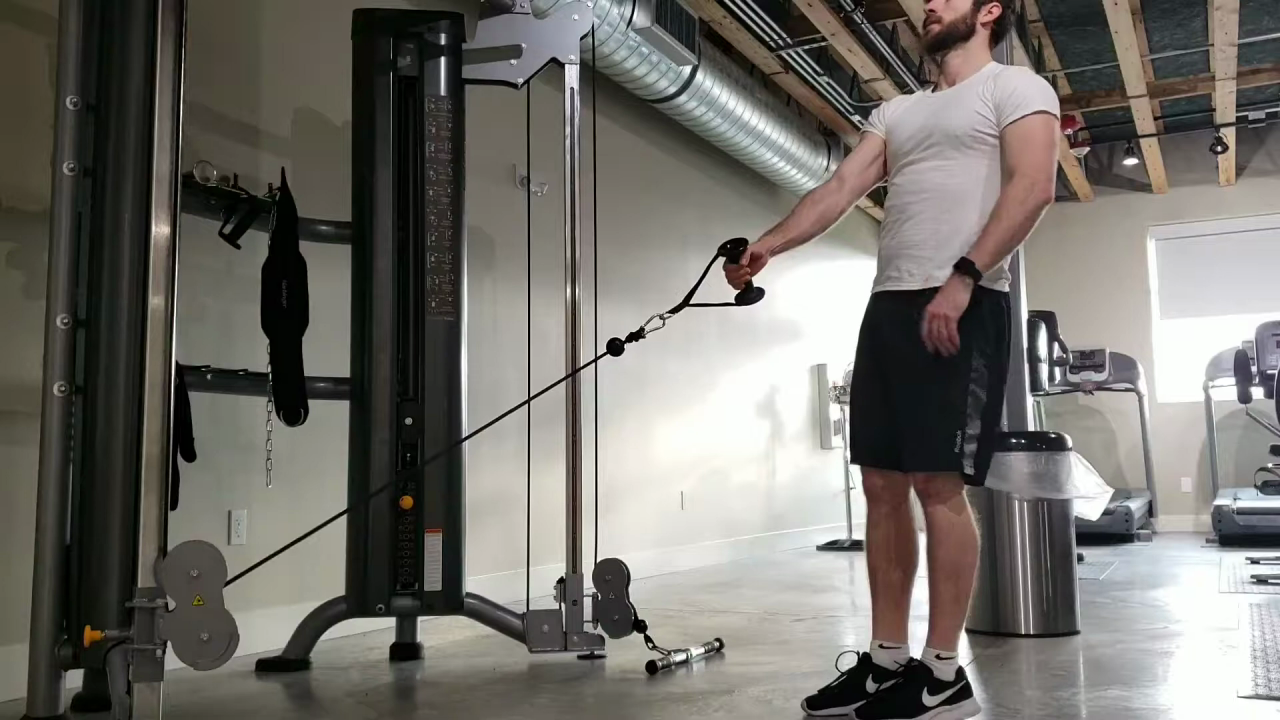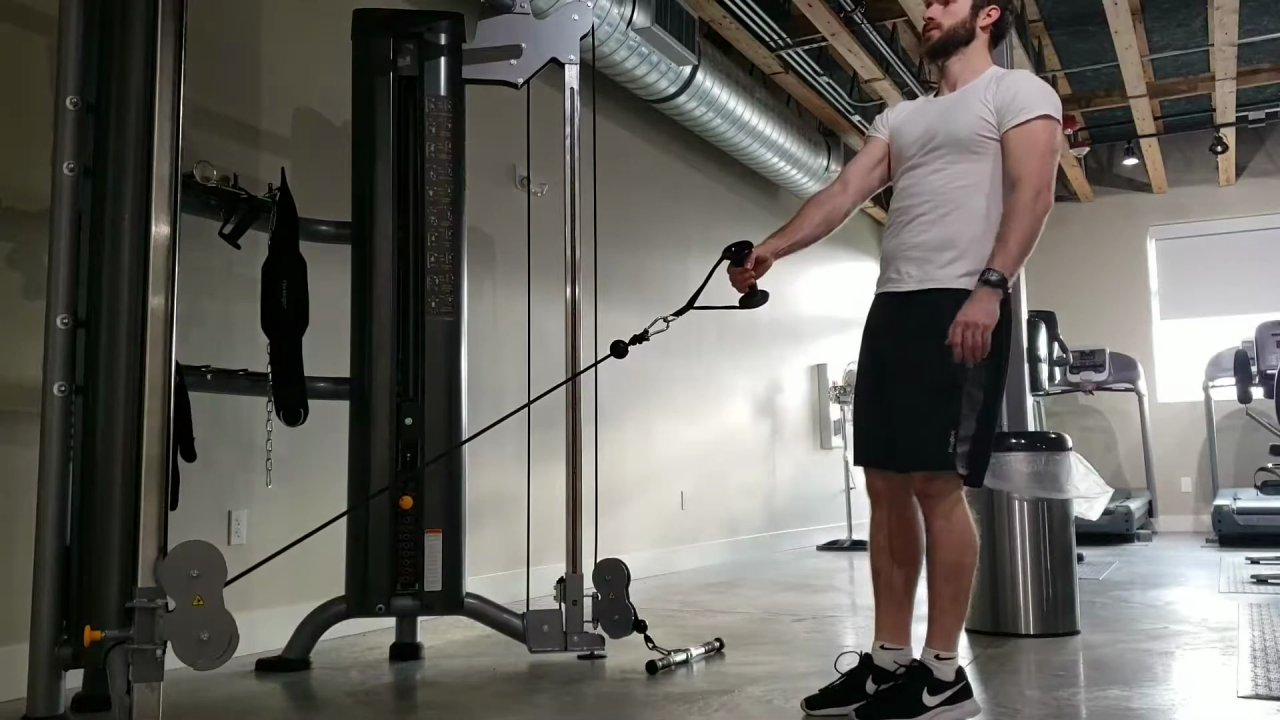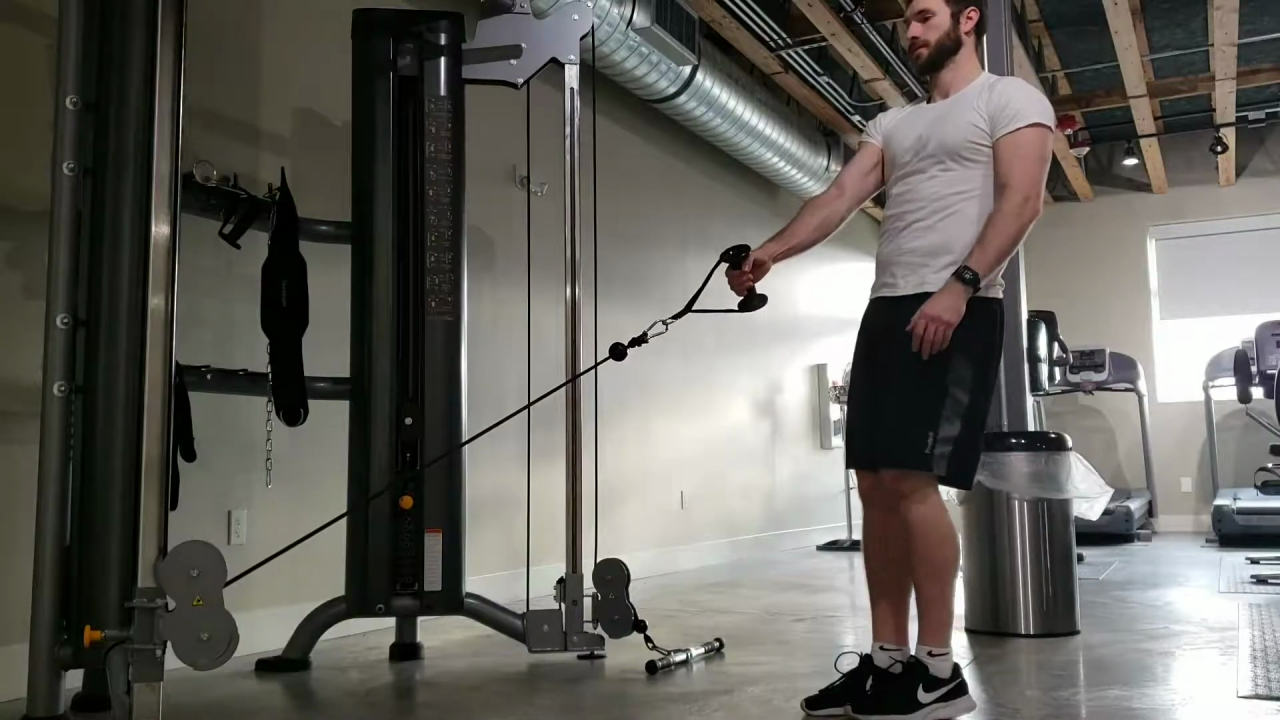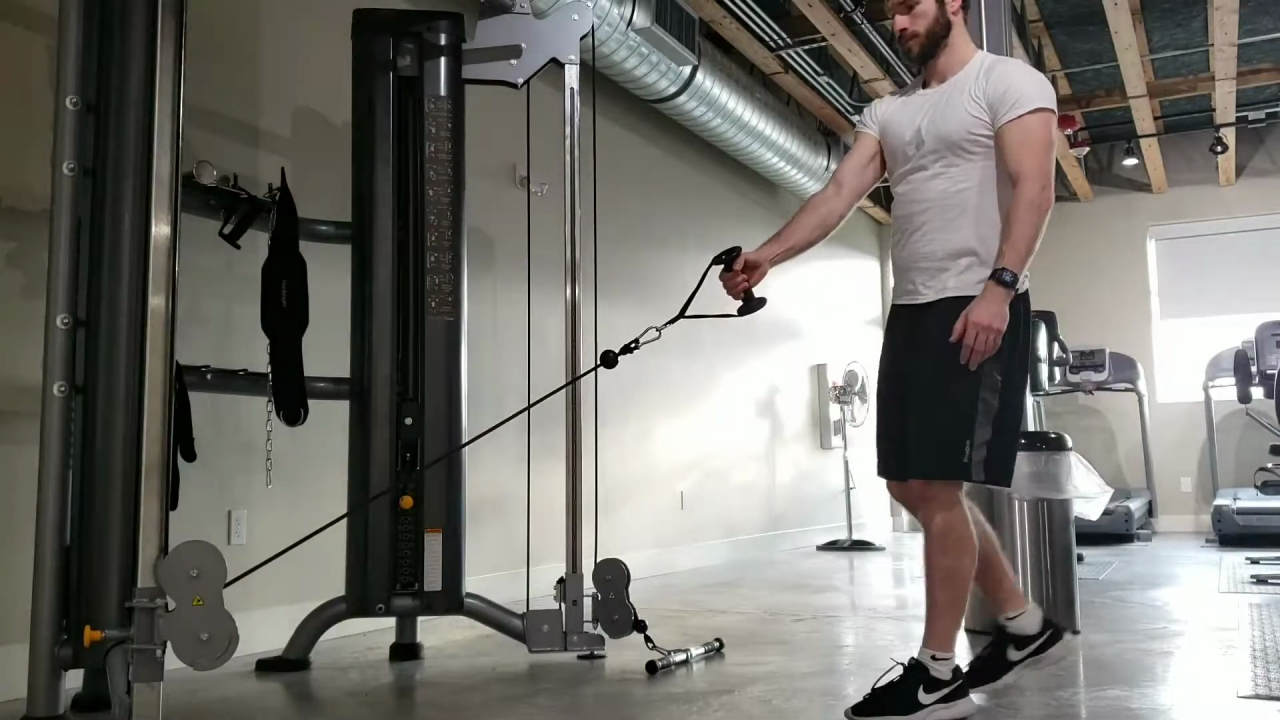
dt=0.7s
person 1, frame 1
left shoulder: (1015, 87)
right shoulder: (897, 111)
left elbow: (1032, 187)
right elbow: (840, 189)
left wrist: (963, 278)
right wrist: (765, 246)
left hip: (964, 307)
right hip: (890, 307)
left knee: (939, 484)
right knee: (882, 483)
right ankle: (888, 660)
person 1, frame 2
left shoulder: (1019, 91)
right shoulder: (900, 116)
left elbow: (1032, 194)
right elbow: (844, 192)
left wrist: (990, 287)
right wrist: (770, 249)
left hip: (963, 308)
right hip: (892, 308)
left knee: (937, 485)
right knee: (886, 485)
right ankle: (889, 660)
person 1, frame 3
left shoulder: (1010, 99)
right shoulder: (893, 122)
left elbow: (1021, 201)
right elbow: (839, 197)
left wrist: (960, 285)
right wrist: (769, 253)
left hip: (956, 312)
right hip: (887, 311)
left knee: (910, 480)
right knee: (875, 485)
right ankle: (888, 659)
person 1, frame 4
left shoulder: (1010, 81)
right shoulder: (889, 109)
left elbow: (1036, 188)
right elbow: (839, 195)
left wrist: (999, 287)
right wrist: (766, 256)
left hip: (979, 310)
right hip: (910, 313)
left knee: (939, 485)
right knee: (914, 486)
right ankle: (1021, 623)
